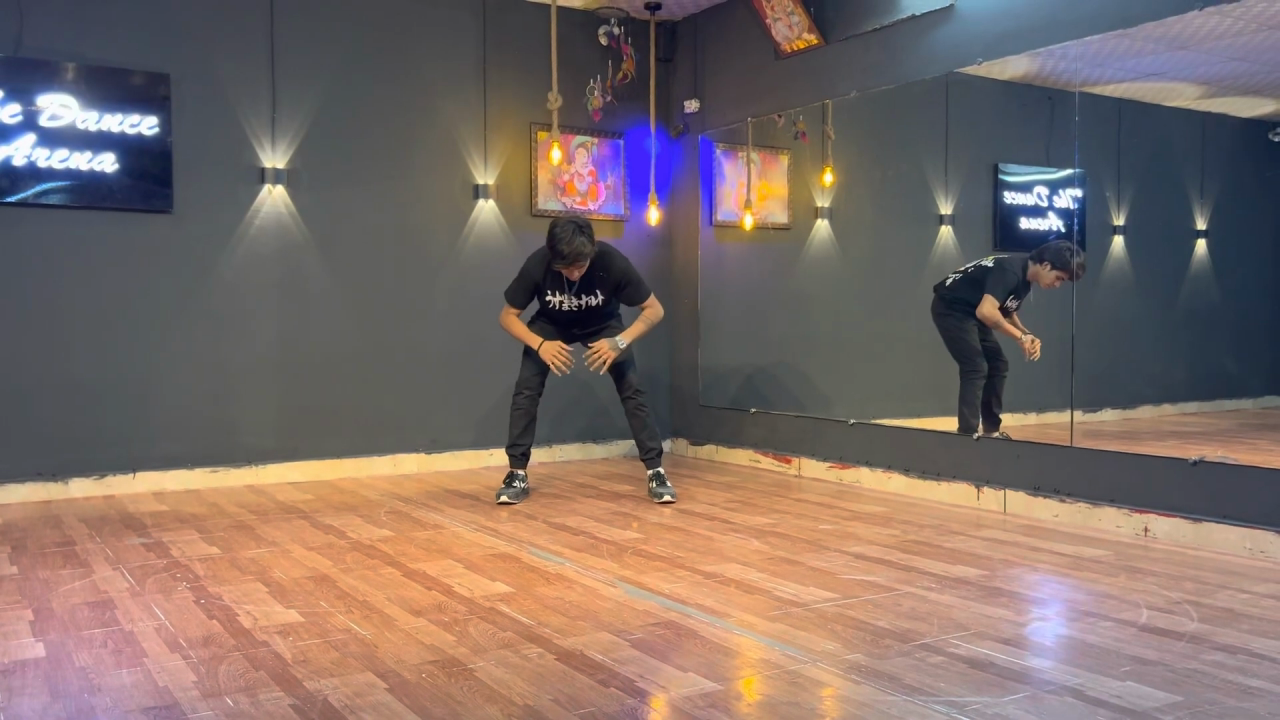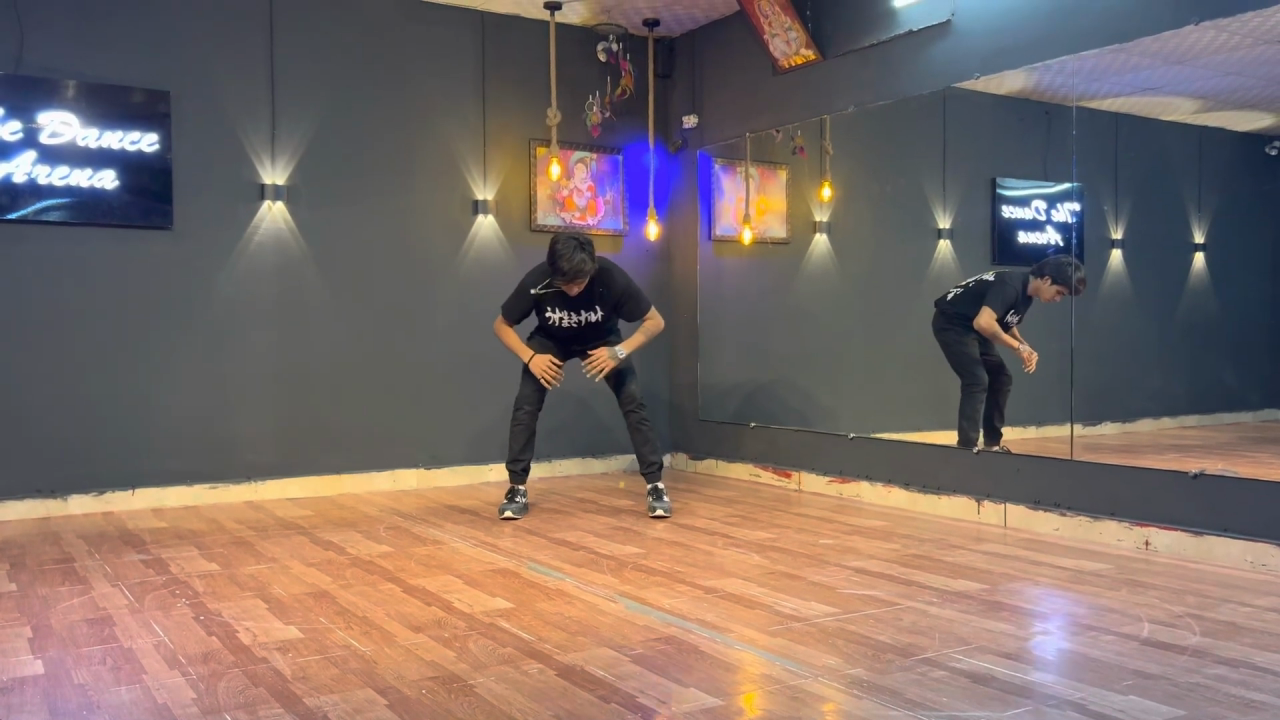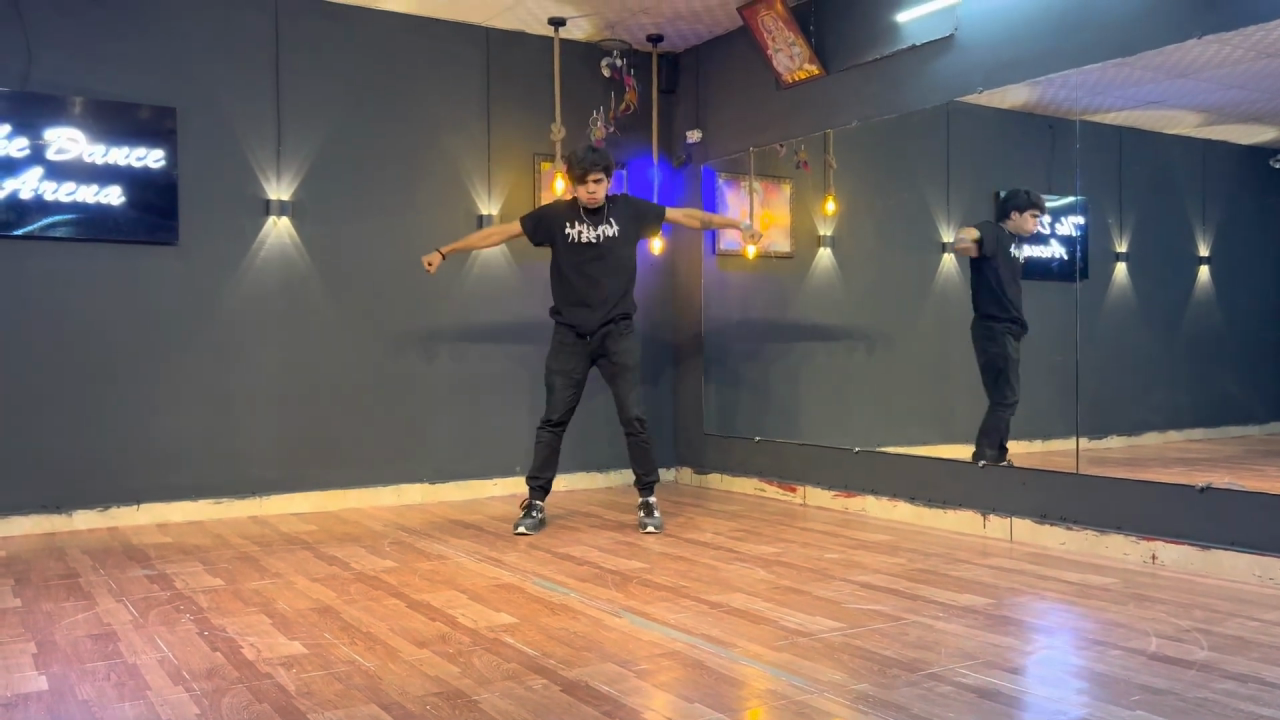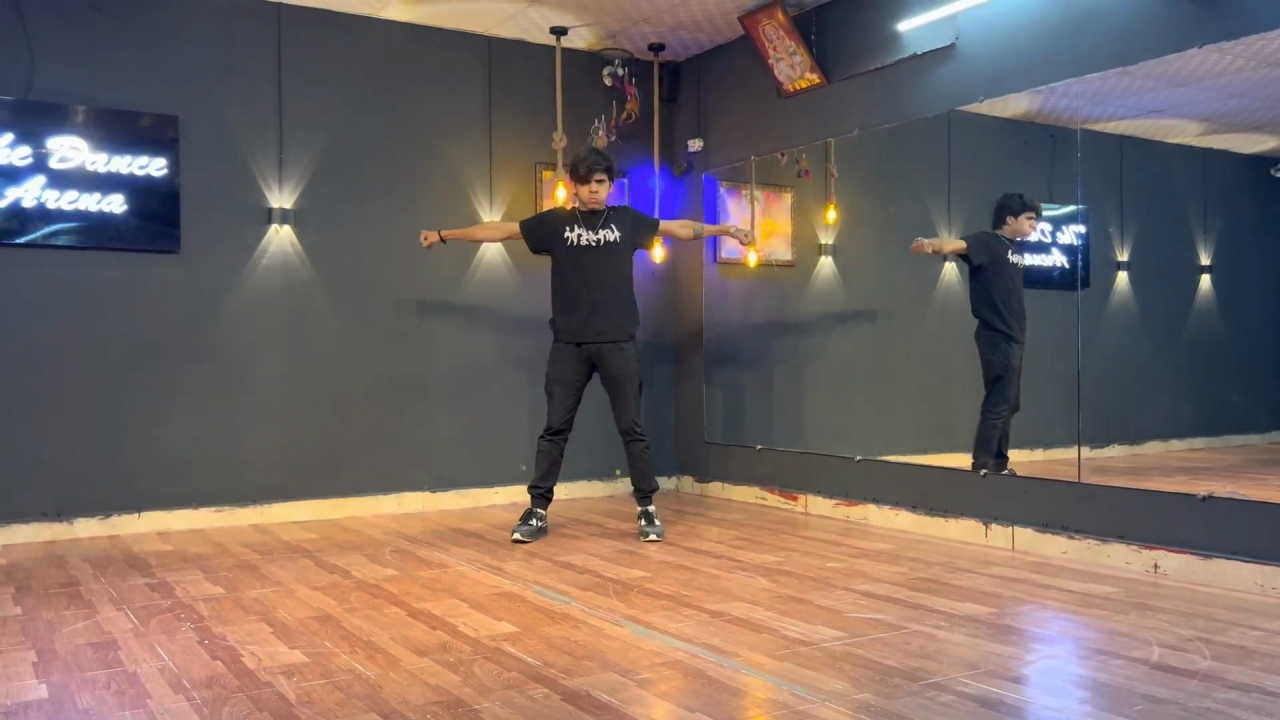
dt=1s
person 1, frame 1
left shoulder: (613, 262)
right shoulder: (537, 265)
left elbow: (654, 310)
right elbow: (508, 315)
left wrist: (621, 341)
right wrist: (539, 345)
left hip: (604, 326)
right hip: (551, 326)
left knee: (631, 390)
right knee: (526, 389)
left ankle: (655, 471)
right ankle: (517, 473)
person 1, frame 2
left shoulder: (612, 278)
right shoulder: (536, 281)
left elbow: (655, 321)
right elbow: (501, 324)
left wrist: (620, 352)
right wrist: (529, 357)
left hip: (602, 342)
right hip: (550, 342)
left knee: (633, 402)
right knee: (526, 403)
left ankle: (655, 485)
right ankle: (517, 487)
person 1, frame 3
left shoulder: (629, 209)
right shoulder: (555, 215)
left elbow: (683, 216)
right elbow: (502, 231)
left wrist: (736, 223)
right wrist: (447, 250)
left hip: (618, 332)
right hip: (570, 334)
left knee: (633, 417)
right knee: (554, 419)
left ankle: (648, 499)
right ankle: (535, 501)
person 1, frame 4
left shoulder: (626, 219)
right shoulder: (555, 222)
left elbow: (679, 229)
right elbow: (499, 231)
left wrist: (728, 230)
right wrist: (443, 234)
left hip: (618, 343)
right hip: (569, 344)
left knee: (632, 428)
right knee: (555, 428)
left ankle: (646, 509)
right ankle: (537, 510)
person 2, frame 1
left shoulder: (1025, 279)
right shoulder: (1010, 271)
left elbow: (1007, 313)
right elbow: (985, 311)
left wrist: (1027, 336)
right wrist: (1020, 336)
left hip: (969, 312)
right hip: (950, 309)
left knee: (998, 365)
right knee: (976, 368)
left ankle: (991, 430)
right ankle: (968, 434)
person 2, frame 2
left shoulder: (1026, 295)
right shoulder: (1011, 286)
left elbow: (1007, 326)
right elbow: (983, 322)
left wrist: (1025, 349)
right wrist: (1018, 347)
left hip: (971, 328)
right hip: (951, 324)
left knee: (1001, 379)
right knee: (977, 381)
left ankle: (992, 443)
right ankle: (967, 447)
person 2, frame 3
left shoulder: (1014, 241)
right shoulder: (995, 233)
right elbow: (968, 233)
right wrist: (963, 240)
left hip: (1007, 330)
right hip: (993, 330)
left knee: (1006, 398)
right knee: (1006, 398)
left ankle: (996, 455)
right ankle: (984, 458)
person 2, frame 4
left shoulder: (1013, 246)
right shoulder: (987, 241)
right elbow: (957, 244)
right wrist: (932, 244)
left hip: (1012, 336)
right hip: (995, 336)
left knee: (1007, 404)
right knee: (998, 403)
left ankle: (998, 464)
right ankle: (982, 466)
